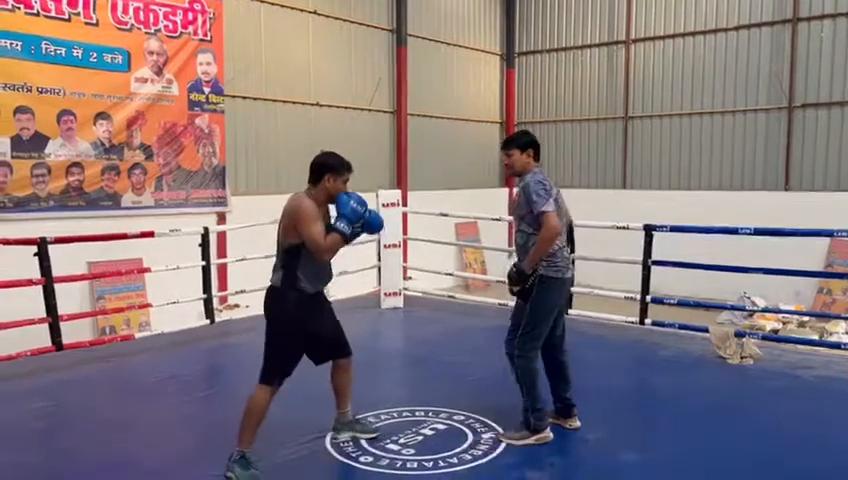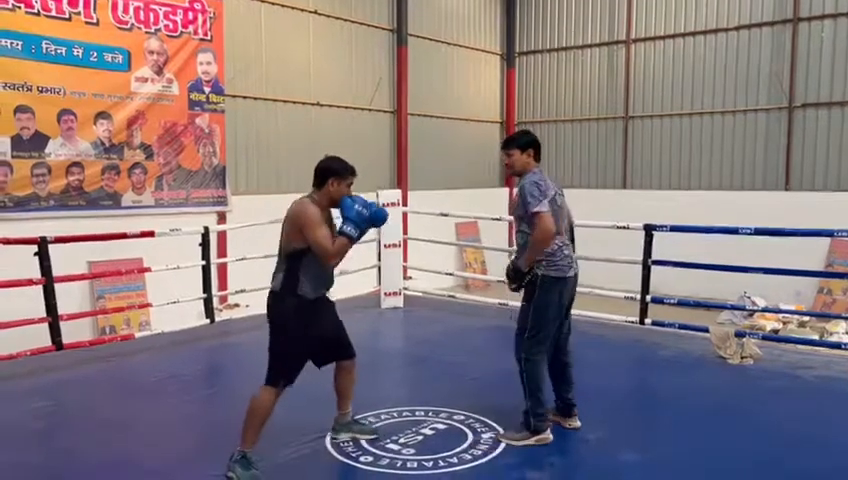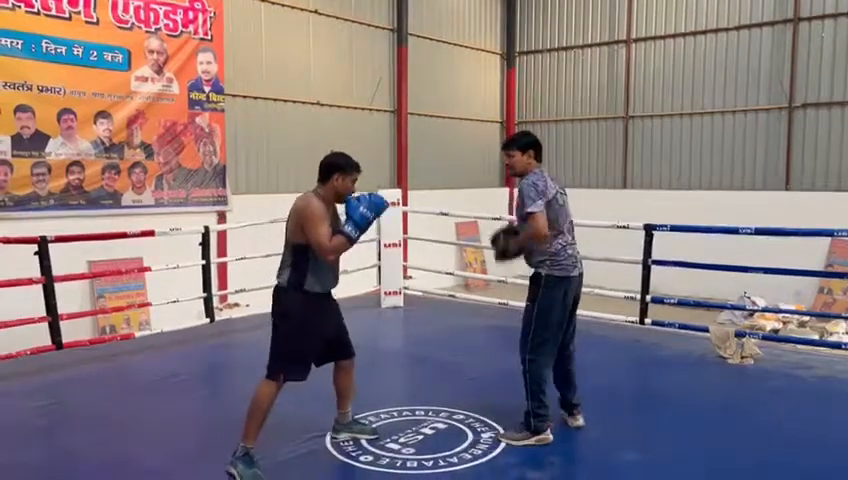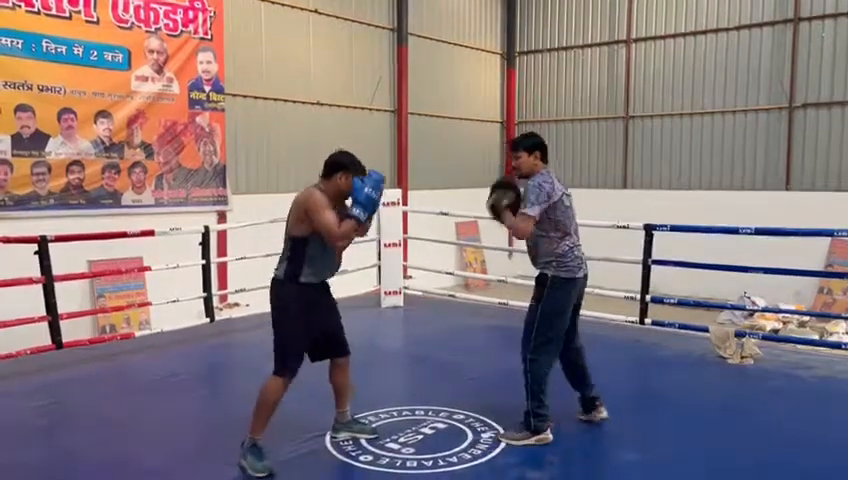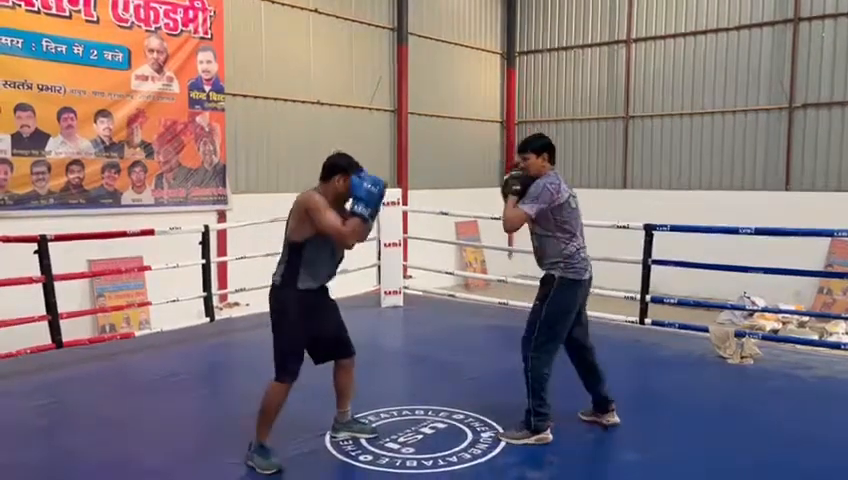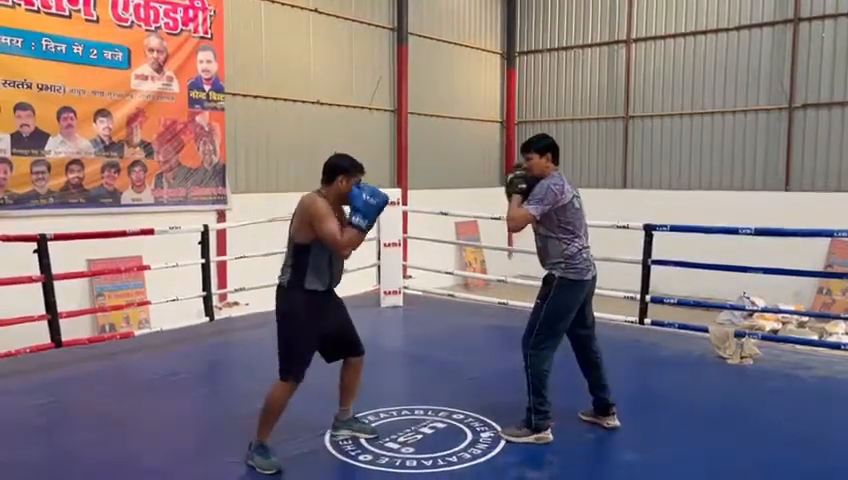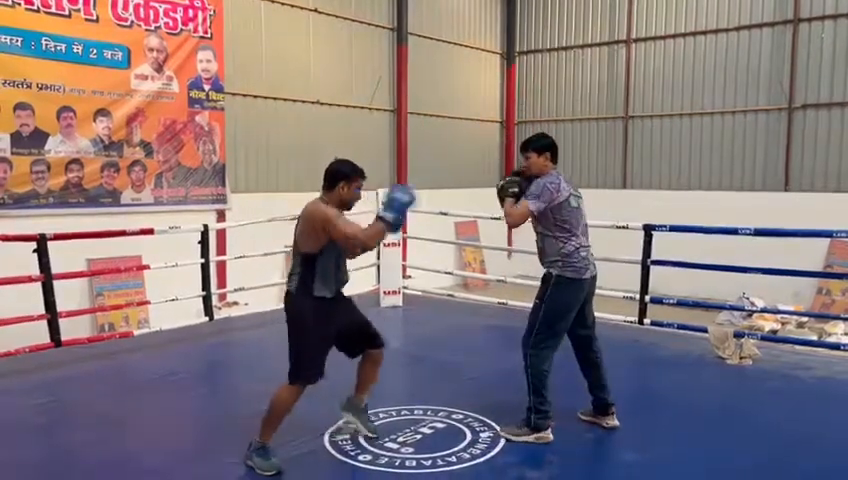
dt=0.1s
person 1, frame 1
left shoulder: (321, 206)
right shoulder: (302, 205)
left elbow: (326, 244)
right elbow: (324, 252)
left wrist: (357, 225)
right wrist: (347, 221)
left hip: (313, 297)
right hip: (288, 300)
left knee: (343, 356)
right knee: (270, 381)
left ankle: (344, 421)
person 1, frame 2
left shoulder: (323, 210)
right shoulder: (306, 210)
left elbow: (331, 248)
right elbow: (331, 256)
left wrist: (361, 224)
right wrist: (352, 224)
left hip: (315, 300)
right hip: (290, 305)
left knee: (347, 358)
right knee: (275, 384)
left ankle: (343, 422)
person 1, frame 3
left shoulder: (328, 207)
right shoulder: (310, 205)
left elbow: (338, 243)
right elbow: (327, 253)
left wrist: (364, 214)
right wrist: (356, 224)
left hip: (319, 296)
right hip: (295, 299)
left knee: (345, 358)
right knee: (277, 377)
left ankle: (343, 421)
person 1, frame 4
left shoulder: (333, 201)
right shoulder: (313, 198)
left elbow: (355, 230)
right elbow: (339, 240)
left wrist: (368, 199)
right wrist: (362, 205)
left hip: (317, 290)
right hip: (292, 292)
left knee: (341, 356)
right knee: (284, 372)
left ankle: (343, 420)
right ankle: (251, 446)
person 1, frame 5
left shoulder: (334, 205)
right shoulder: (312, 201)
left elbow: (355, 237)
right elbow: (347, 238)
left wrist: (369, 202)
right wrist: (364, 202)
left hip: (316, 294)
right hip: (290, 297)
left knee: (346, 356)
right knee: (286, 377)
left ankle: (343, 421)
right ankle: (257, 447)
person 1, frame 6
left shoulder: (334, 207)
right shoulder: (314, 205)
left elbow: (346, 248)
right elbow: (342, 246)
left wrist: (367, 212)
right wrist: (363, 215)
left hip: (324, 295)
right hip: (297, 299)
left knee: (355, 355)
right knee: (291, 377)
left ankle: (344, 419)
right ankle: (258, 446)
person 1, frame 7
left shoulder: (333, 213)
right shoulder: (320, 214)
left elbow: (351, 247)
right elbow: (364, 241)
left wrist: (385, 221)
right wrist: (392, 211)
left hip: (333, 299)
right hip: (307, 305)
left knee: (374, 348)
right knee: (300, 381)
left ankle: (355, 406)
right ankle: (258, 447)
person 2, frame 1
left shoulder: (532, 183)
right shoulder: (543, 183)
left elbow: (552, 228)
right elbow: (565, 225)
left wrist: (526, 266)
left hip: (546, 276)
right hip: (561, 273)
left knee: (520, 346)
right knee: (552, 344)
left ankle: (536, 425)
right ankle: (566, 411)
person 2, frame 2
left shoulder: (530, 184)
right shoulder: (546, 183)
left elbow: (546, 229)
right elbow: (565, 223)
left wrist: (522, 264)
left hip: (548, 275)
right hip: (564, 272)
left knee: (529, 348)
right knee: (557, 344)
left ankle: (537, 426)
right ankle: (566, 411)
person 2, frame 3
left shoulder: (531, 184)
right shoulder: (549, 182)
left elbow: (539, 230)
left wrist: (514, 245)
right wrist: (516, 238)
left hip: (552, 274)
right hip: (571, 270)
left knee: (533, 349)
right knee: (562, 342)
left ankle: (537, 426)
right ankle: (571, 408)
person 2, frame 4
left shoulder: (537, 185)
right shoulder: (554, 183)
left elbow: (522, 230)
left wrist: (503, 211)
right wrist: (511, 209)
left hip: (557, 275)
right hip: (575, 271)
left knee: (536, 349)
right knee: (567, 342)
left ankle: (538, 426)
right ankle: (591, 404)
person 2, frame 5
left shoulder: (544, 185)
right shoulder: (556, 185)
left elbow: (510, 223)
right elbow: (539, 222)
left wrist: (512, 195)
right wrist: (521, 195)
left hip: (564, 276)
right hip: (579, 273)
left knee: (536, 347)
right knee: (578, 341)
left ankle: (537, 425)
right ankle: (604, 407)
person 2, frame 6
left shoulder: (548, 186)
right shoulder: (561, 185)
left elbow: (515, 223)
right elbow: (543, 222)
left wrist: (516, 195)
right wrist: (525, 194)
left hip: (565, 277)
right hip: (583, 274)
left knee: (536, 345)
right knee: (584, 341)
left ankle: (538, 424)
right ankle: (605, 410)
person 2, frame 7
left shoulder: (546, 185)
right shoulder: (562, 186)
left elbow: (515, 218)
left wrist: (507, 198)
right wrist: (520, 195)
left hip: (566, 276)
right hip: (584, 273)
left knee: (536, 344)
right knee: (585, 341)
left ankle: (537, 423)
right ankle: (604, 410)
